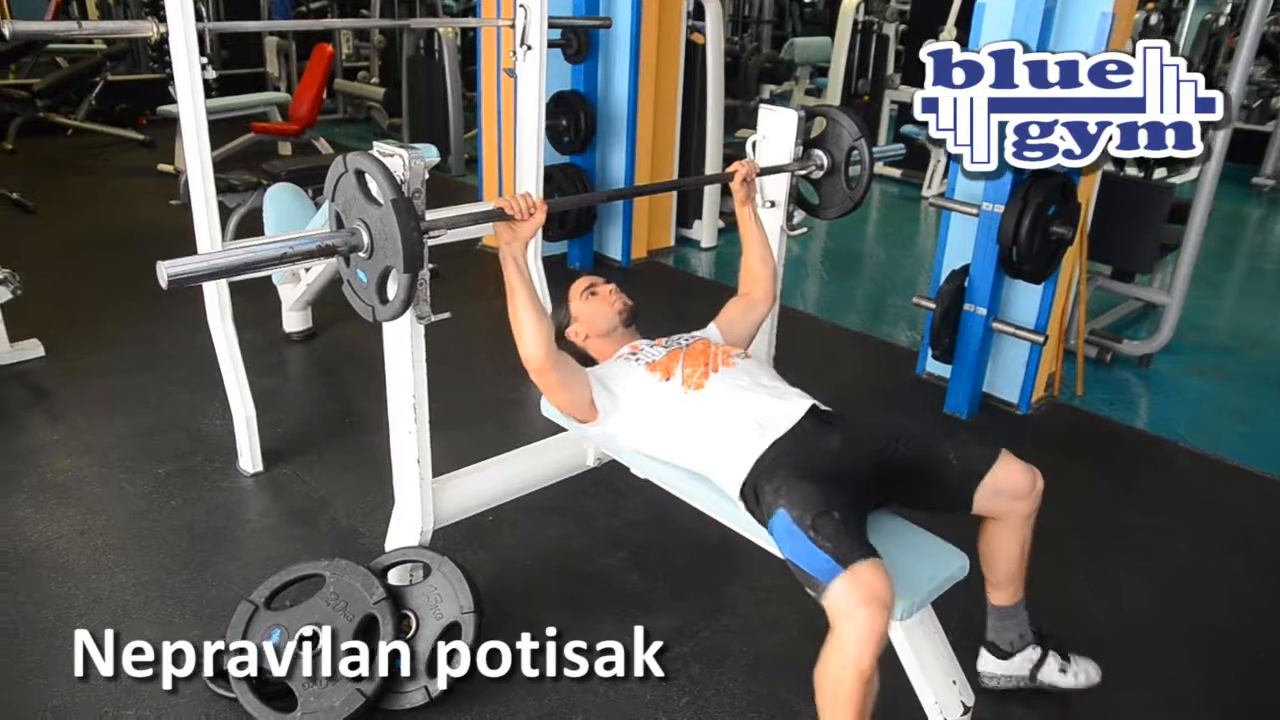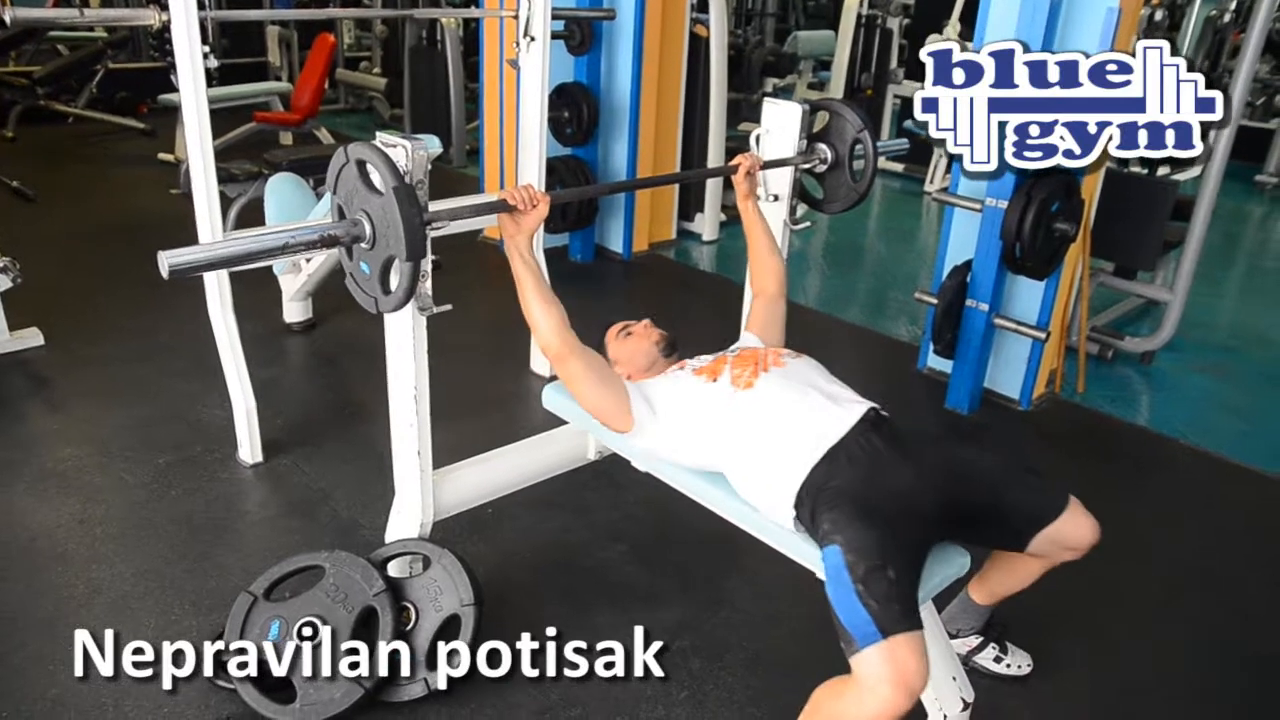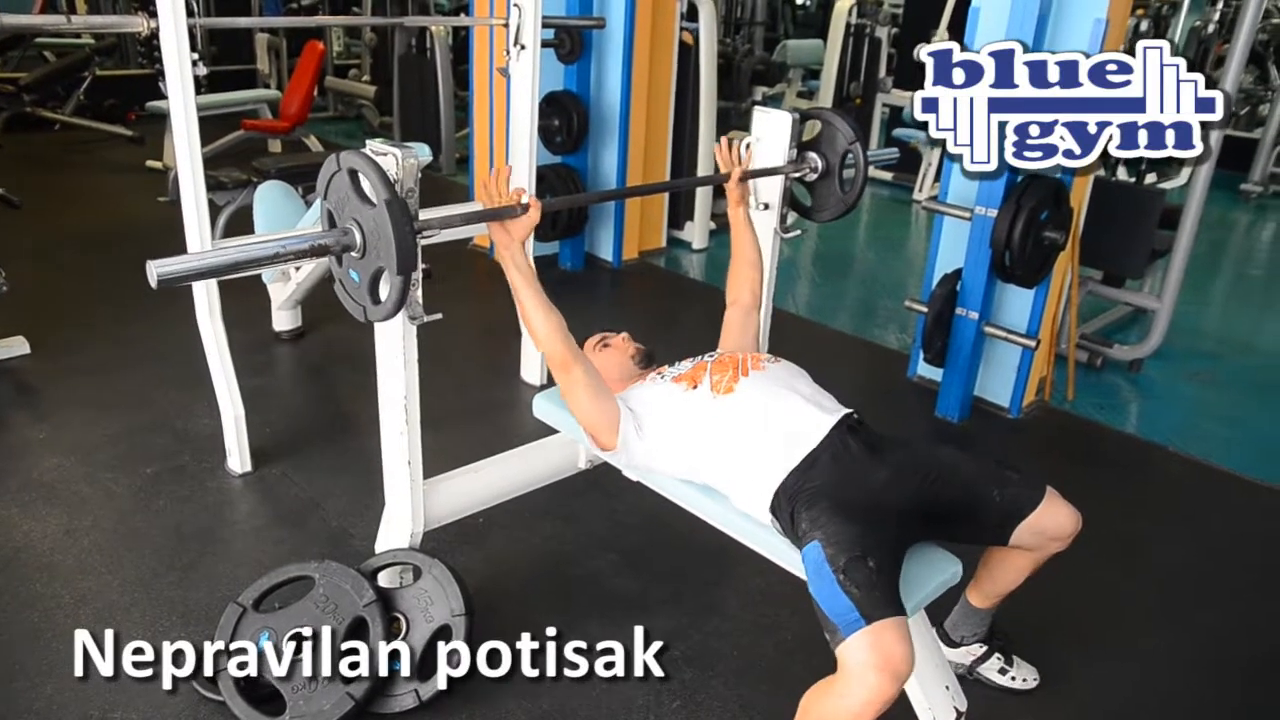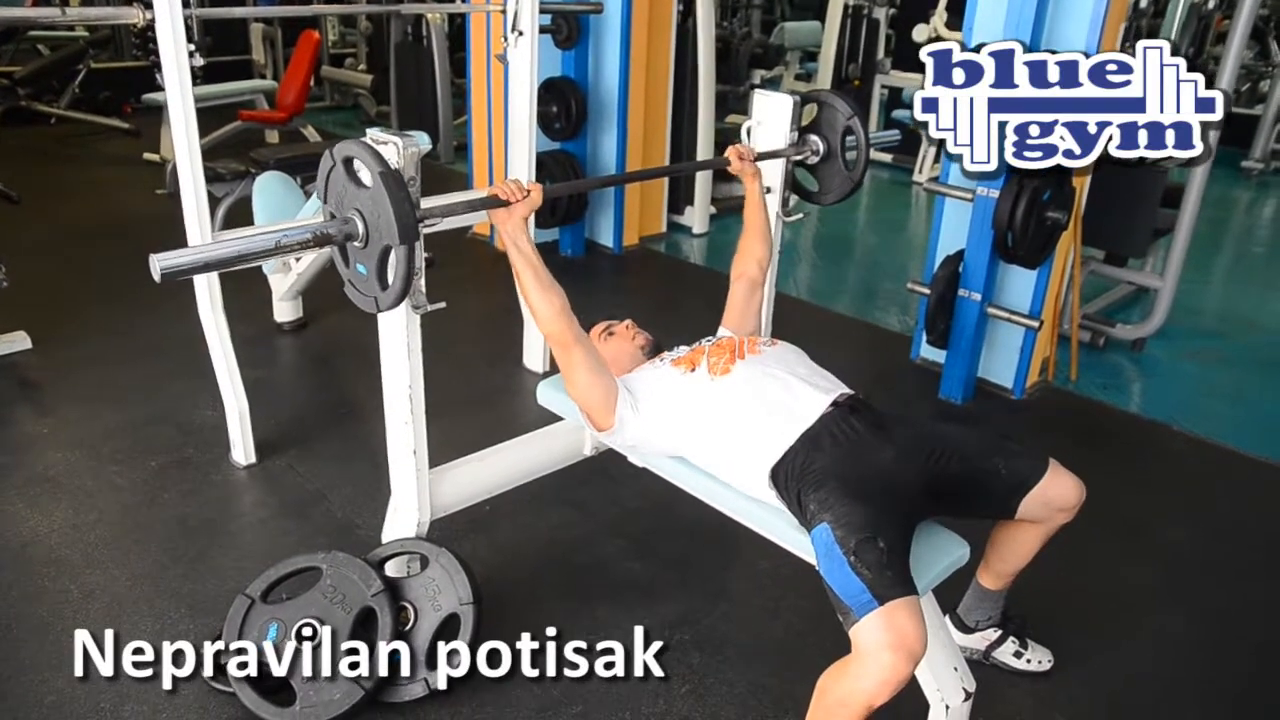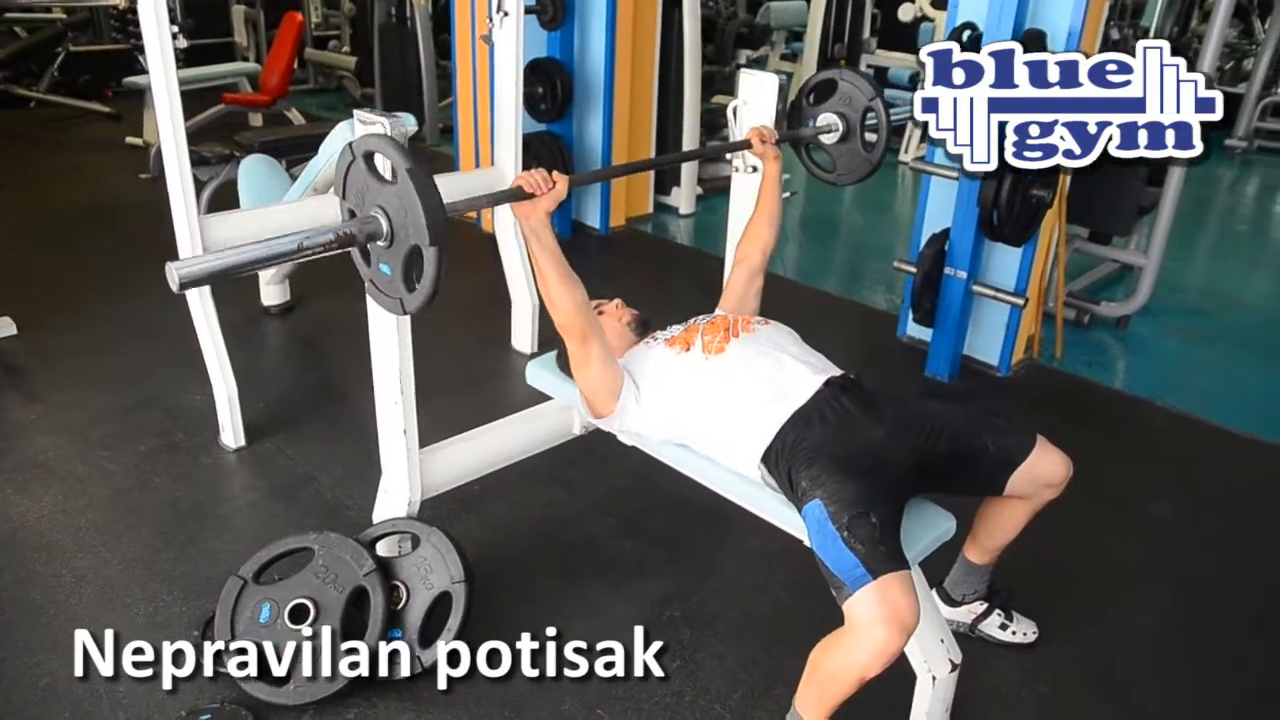
dt=1s
person 1, frame 1
left shoulder: (697, 341)
right shoulder: (603, 391)
left elbow: (759, 293)
right elbow: (541, 362)
left wrist: (744, 203)
right wrist: (513, 249)
left hip: (831, 430)
right hip: (776, 470)
left knee: (1020, 486)
right knee: (864, 609)
left ankle: (1010, 649)
person 1, frame 2
left shoulder: (738, 357)
right shoulder: (644, 405)
left elbow: (770, 289)
right elbow: (561, 347)
left wrist: (746, 200)
right wrist: (519, 242)
left hip: (890, 446)
right hip: (834, 485)
left knee: (1076, 533)
left ankle: (961, 625)
person 1, frame 3
left shoulder: (714, 364)
right shoulder: (627, 420)
left elbow: (744, 298)
right elbow: (561, 358)
left wrist: (737, 202)
right wrist: (510, 248)
left hip: (868, 448)
right hip: (811, 490)
left knee: (1056, 524)
right knee: (880, 670)
left ankle: (963, 635)
person 1, frame 4
left shoulder: (719, 346)
right shoulder: (627, 404)
left elbow: (749, 274)
right elbow: (562, 337)
left wrist: (751, 182)
right wrist: (513, 231)
left hip: (873, 427)
right hip: (813, 467)
left knee: (1060, 494)
right knee: (892, 652)
left ankle: (976, 622)
person 1, frame 5
left shoulder: (708, 328)
right shoulder: (623, 390)
left elbow: (752, 260)
right elbow: (573, 330)
left wrist: (771, 165)
right wrist: (535, 223)
left hip: (860, 404)
right hip: (802, 444)
left knee: (1049, 471)
right knee: (884, 627)
left ankle: (962, 596)
